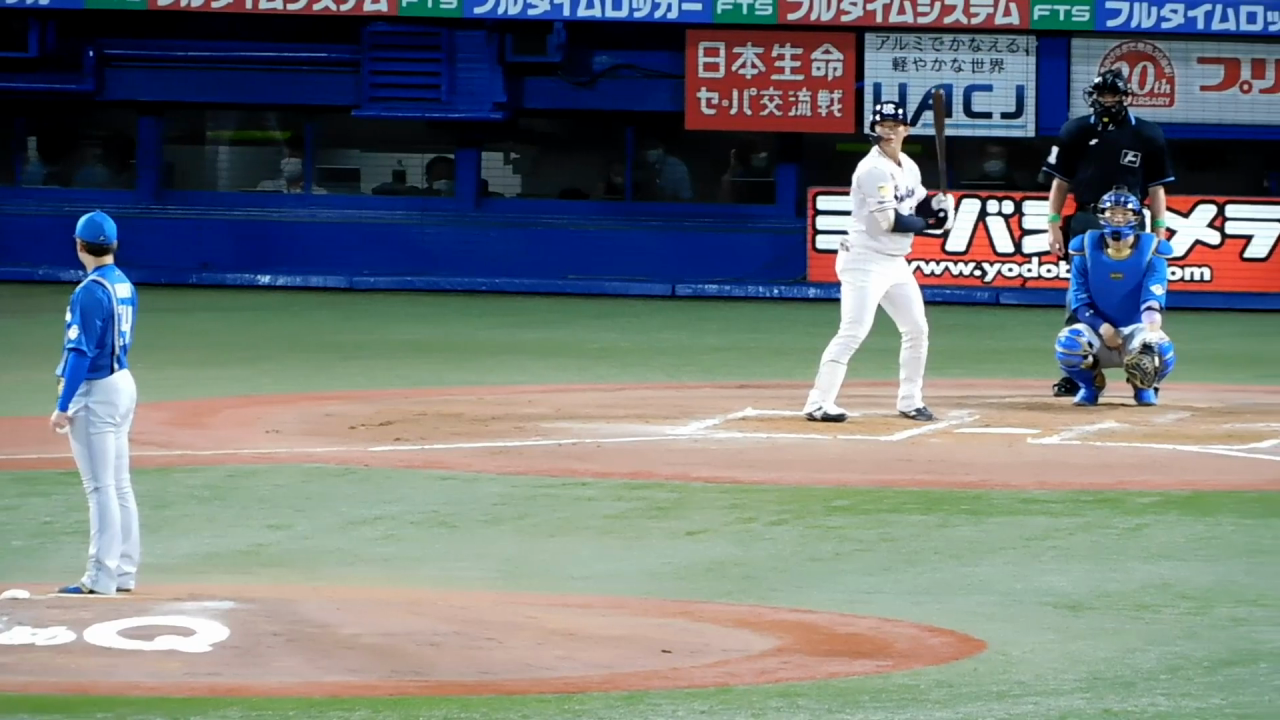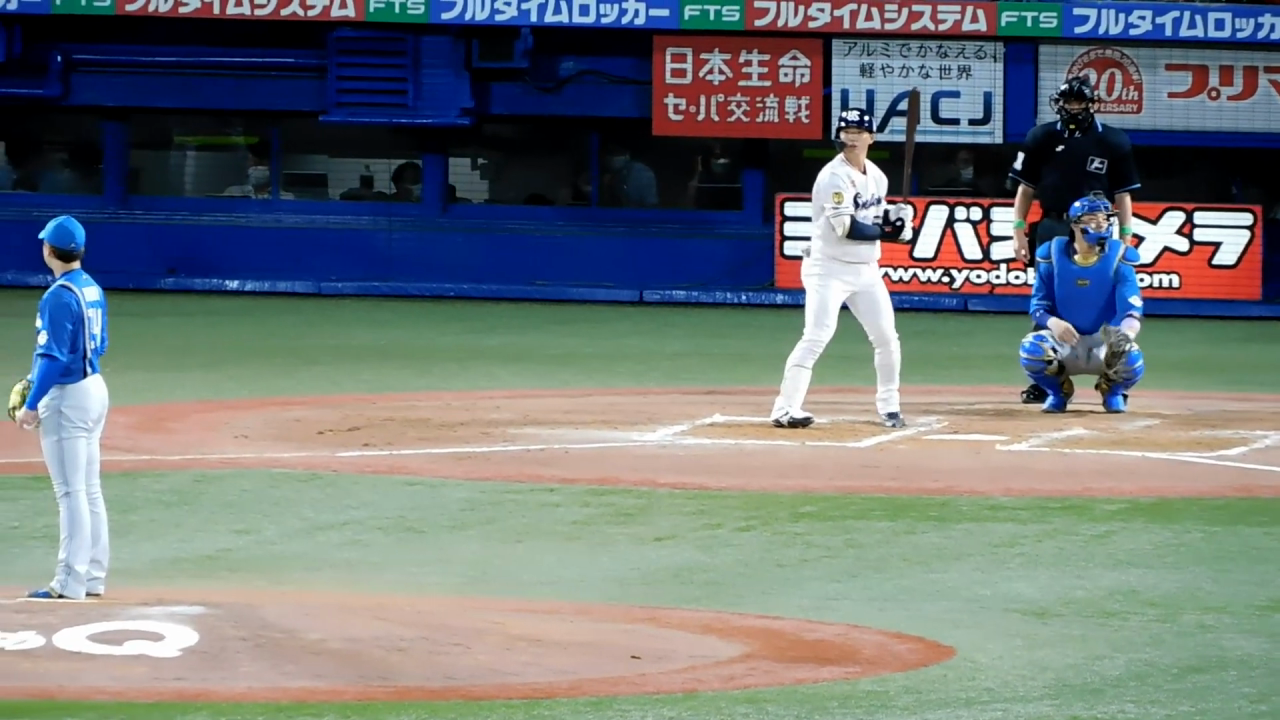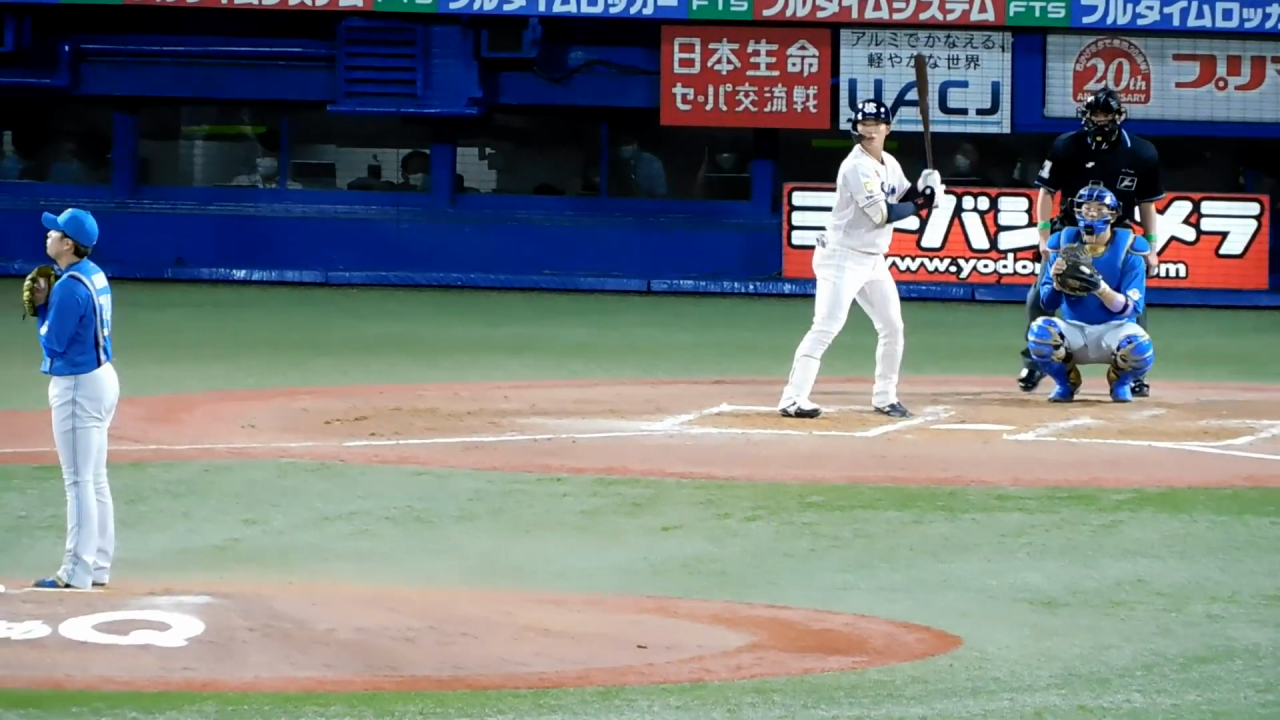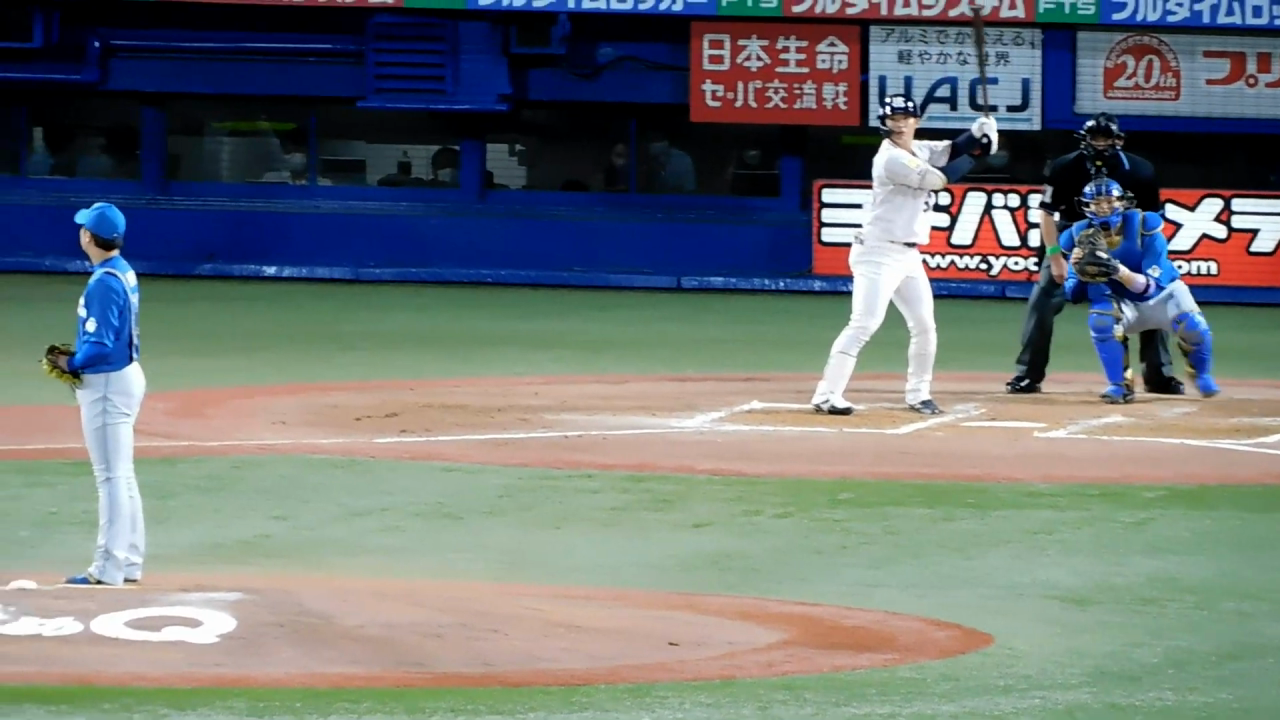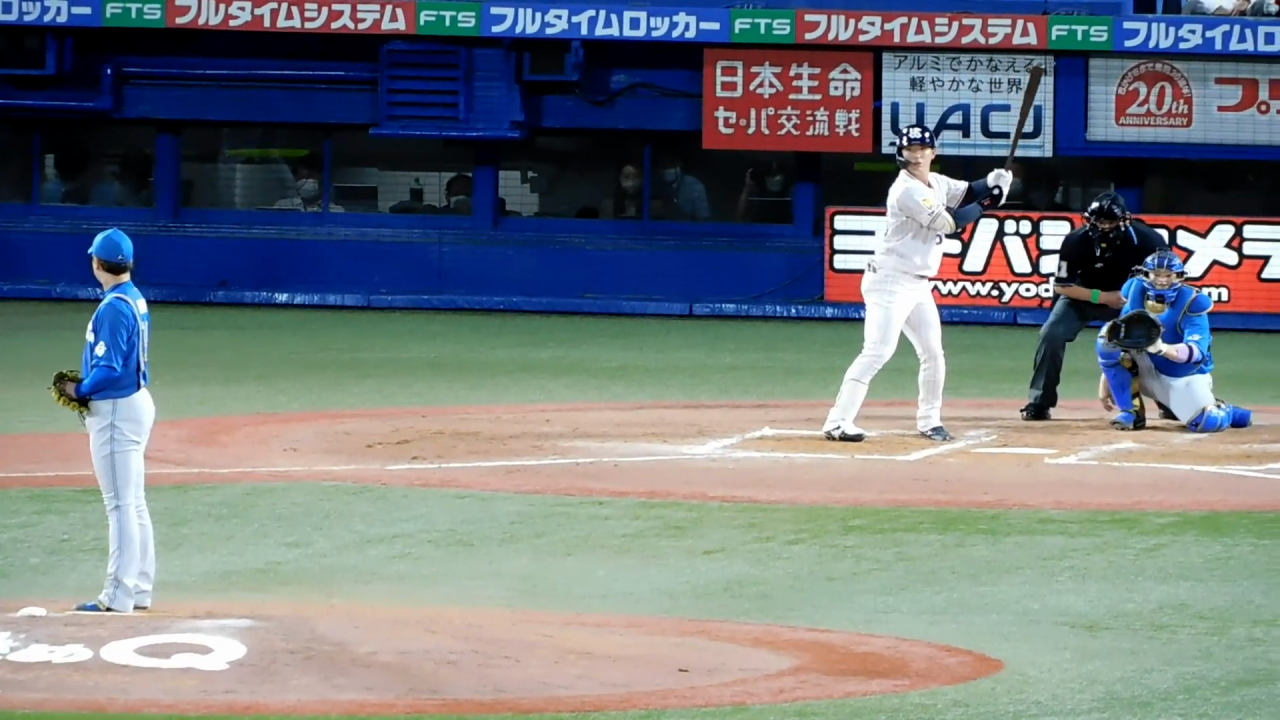
dt=1s
person 1, frame 1
left shoulder: (90, 291)
right shoulder: (125, 285)
left elbow: (81, 353)
left wrist: (63, 405)
left hip: (96, 392)
right hip: (121, 384)
left knee: (100, 488)
right knee: (119, 485)
left ankle: (102, 578)
right ankle: (123, 571)
person 1, frame 2
left shoulder: (58, 296)
right shoulder: (93, 289)
left elbow: (53, 358)
left wrist: (31, 405)
left hip: (67, 397)
right hip: (94, 388)
left knee: (71, 492)
right knee: (90, 490)
left ankle: (71, 583)
right ankle: (92, 576)
person 1, frame 3
left shoulder: (69, 286)
right shoulder: (93, 274)
left elbow: (53, 345)
left wrist: (43, 307)
right wrist: (48, 303)
left hip: (78, 386)
right hip: (100, 378)
left knee: (79, 482)
right knee: (95, 480)
left ankle: (77, 573)
right ankle: (97, 565)
person 1, frame 4
left shoulder: (103, 282)
right shoulder: (122, 272)
left elbow: (100, 345)
left wrist: (70, 364)
right wrist: (77, 358)
left hip: (107, 383)
right hip: (125, 375)
left knee: (111, 476)
right knee: (122, 475)
left ankle: (109, 569)
right ankle: (129, 561)
person 1, frame 5
left shoulder: (113, 307)
right shoulder: (136, 299)
left elbow: (108, 368)
left wrist: (79, 390)
right wrist: (87, 386)
left hip: (116, 410)
right hip: (135, 401)
left knee: (120, 504)
right knee: (134, 502)
left ankle: (118, 596)
right ankle: (139, 589)
person 2, frame 1
left shoulder: (907, 165)
right shoulder: (873, 169)
left elbow: (919, 203)
right elbow: (891, 221)
left wrist: (940, 204)
right wrist: (932, 222)
left hip: (895, 262)
right hip: (865, 261)
left knee: (916, 329)
right knee: (852, 332)
left ankle: (910, 400)
right ankle: (818, 403)
person 2, frame 2
left shoulder: (876, 175)
right shoulder: (833, 176)
right elbow: (846, 228)
left wrist: (896, 216)
right wrist: (889, 232)
left hip: (866, 269)
right hip: (829, 267)
left knee: (886, 337)
right knee: (816, 337)
left ankle: (889, 405)
right ankle: (785, 409)
person 2, frame 3
left shoulder: (890, 164)
right shoulder: (856, 167)
left elbow: (903, 198)
right elbow: (882, 214)
left wrist: (922, 189)
right wrist: (920, 204)
left hip: (874, 259)
right hip: (842, 257)
left knee: (892, 326)
right knee: (826, 328)
left ankle: (885, 396)
right ankle: (793, 399)
person 2, frame 4
left shoulder: (919, 150)
right shoulder: (891, 159)
left elbow: (952, 149)
right elbow: (940, 178)
left wrist: (977, 133)
right wrist: (977, 152)
left hip: (909, 254)
right hip: (879, 253)
left knee: (924, 326)
right knee: (863, 324)
left ankle: (918, 393)
right ankle: (827, 395)
person 2, frame 5
left shoulder: (936, 182)
right shoulder: (906, 190)
left elbow: (967, 193)
right elbow: (949, 223)
left wrist: (991, 183)
right wrist: (987, 203)
left hip: (918, 283)
right hip: (890, 280)
left knee: (933, 353)
right knee: (877, 352)
left ankle: (928, 420)
right ankle: (837, 422)
person 3, frame 1
left shoulder: (1148, 135)
right shoulder: (1076, 131)
left elbow: (1156, 188)
right elbow: (1060, 182)
left wrist: (1159, 233)
right wrist: (1054, 225)
right hip: (1086, 223)
person 3, frame 2
left shoulder: (1114, 141)
right shoulder: (1041, 137)
left elbow: (1123, 195)
right elbow: (1026, 188)
left wrist: (1126, 239)
right wrist: (1019, 230)
right hip: (1052, 229)
person 3, frame 3
left shoulder: (1142, 153)
right shoulder: (1067, 145)
left elbow: (1147, 204)
right elbow: (1047, 192)
left wrist: (1151, 246)
right wrist: (1044, 235)
right hip: (1070, 231)
right knee: (1042, 295)
left ankle: (1132, 375)
right ankle: (1034, 364)
person 3, frame 4
left shoulder: (1139, 171)
right shoulder: (1065, 168)
right elbow: (1047, 214)
right wrist: (1055, 257)
right knee: (1042, 302)
left ankle: (1160, 375)
right ankle: (1028, 374)
person 3, frame 5
left shoulder: (1149, 241)
right shoulder: (1076, 242)
right elbow: (1061, 286)
right wrist: (1102, 297)
right hip: (1084, 295)
right knee: (1051, 334)
right ankle: (1039, 403)
person 4, frame 1
left shoulder: (1151, 251)
right shoulder: (1086, 248)
left elbow: (1153, 301)
right elbow: (1079, 302)
left wrist: (1151, 337)
right wrist: (1104, 328)
left hip: (1137, 330)
right hip: (1097, 330)
left knee: (1162, 351)
right knee: (1067, 344)
left ankle: (1145, 386)
right ankle: (1090, 385)
person 4, frame 2
left shoulder: (1119, 258)
right shoulder: (1053, 256)
left elbow: (1132, 309)
right elbow: (1038, 306)
left wrist: (1126, 336)
right wrist: (1053, 322)
left hip: (1106, 340)
right hip: (1065, 341)
left knee: (1132, 361)
right knee: (1031, 349)
left ankle: (1113, 391)
right ankle: (1058, 391)
person 4, frame 3
left shoulder: (1128, 250)
right shoulder: (1064, 245)
left elbow: (1132, 308)
right elbow: (1049, 303)
left wrist: (1100, 288)
right wrist: (1057, 282)
left hip: (1114, 329)
right hip: (1075, 329)
left knee: (1141, 349)
right knee: (1039, 332)
left ankle: (1120, 382)
right ankle: (1066, 382)
person 4, frame 4
left shoulder: (1144, 229)
right shoulder: (1081, 237)
left elbow: (1151, 287)
right elbow: (1074, 296)
left wrist: (1118, 270)
right wrist: (1079, 273)
left hip: (1162, 295)
right hip: (1124, 302)
left knee: (1194, 326)
right knee: (1100, 317)
left ankle: (1200, 373)
right ankle: (1119, 384)
person 4, frame 5
left shoulder: (1191, 304)
right shoulder: (1136, 295)
left elbow: (1197, 352)
right elbow: (1114, 342)
left wrist: (1161, 348)
right wrist: (1106, 378)
left hip: (1185, 378)
right hip: (1148, 373)
left knee: (1208, 423)
right knee: (1109, 332)
left ankle: (1227, 412)
right ankle: (1130, 412)
